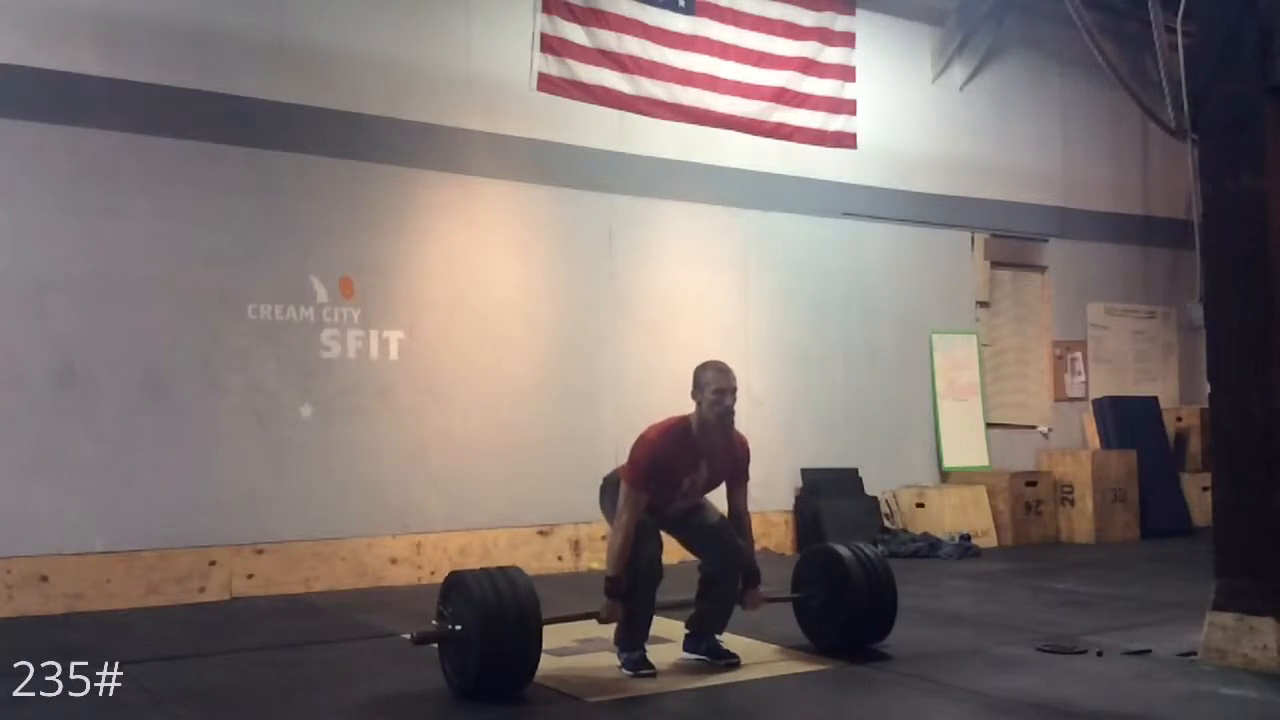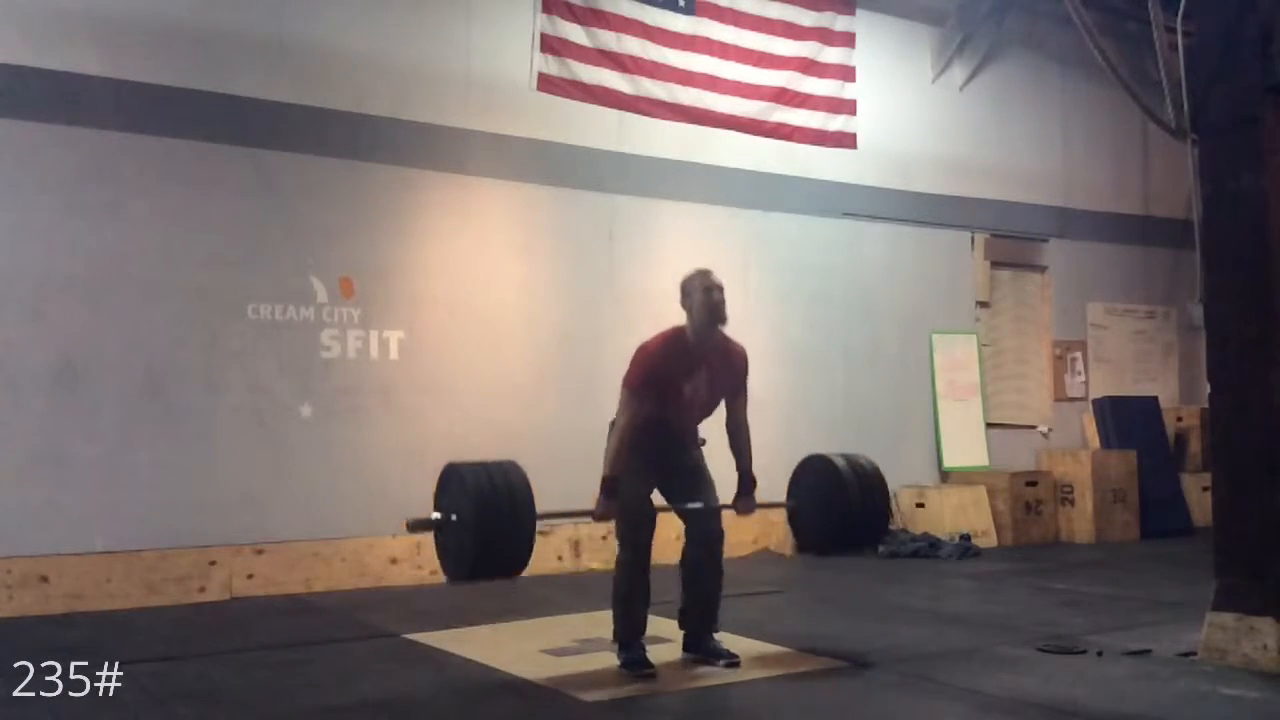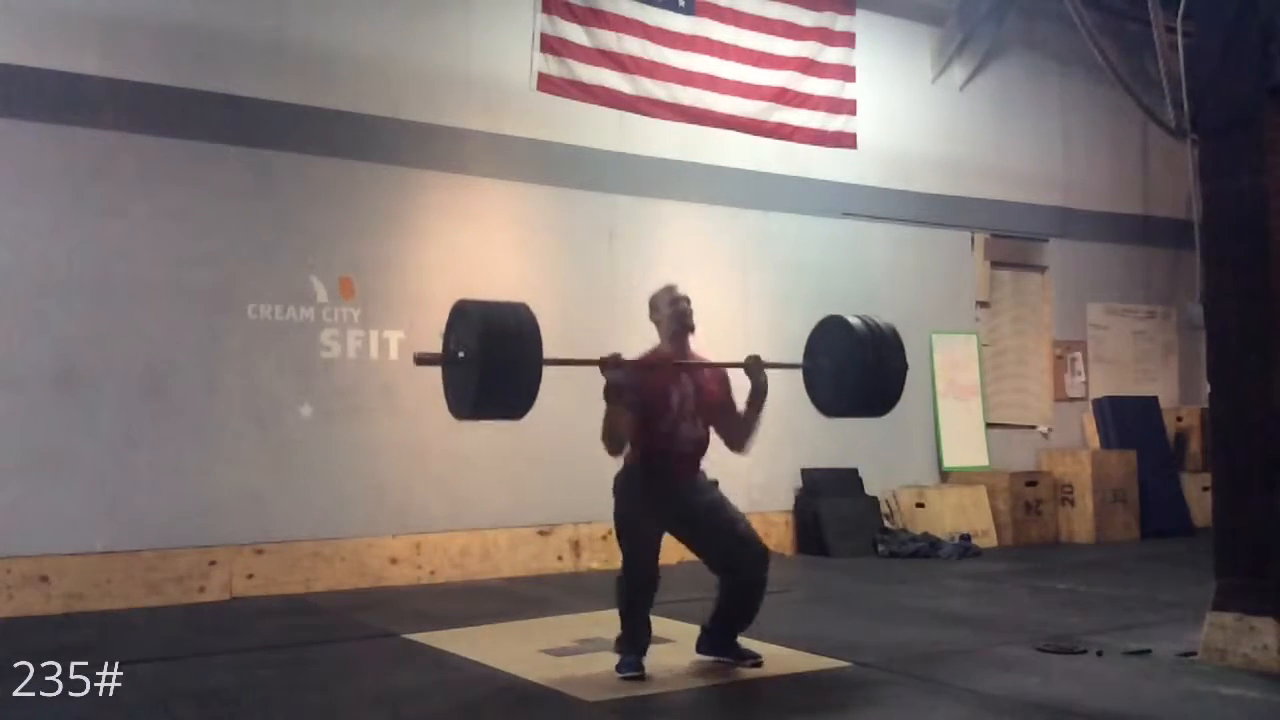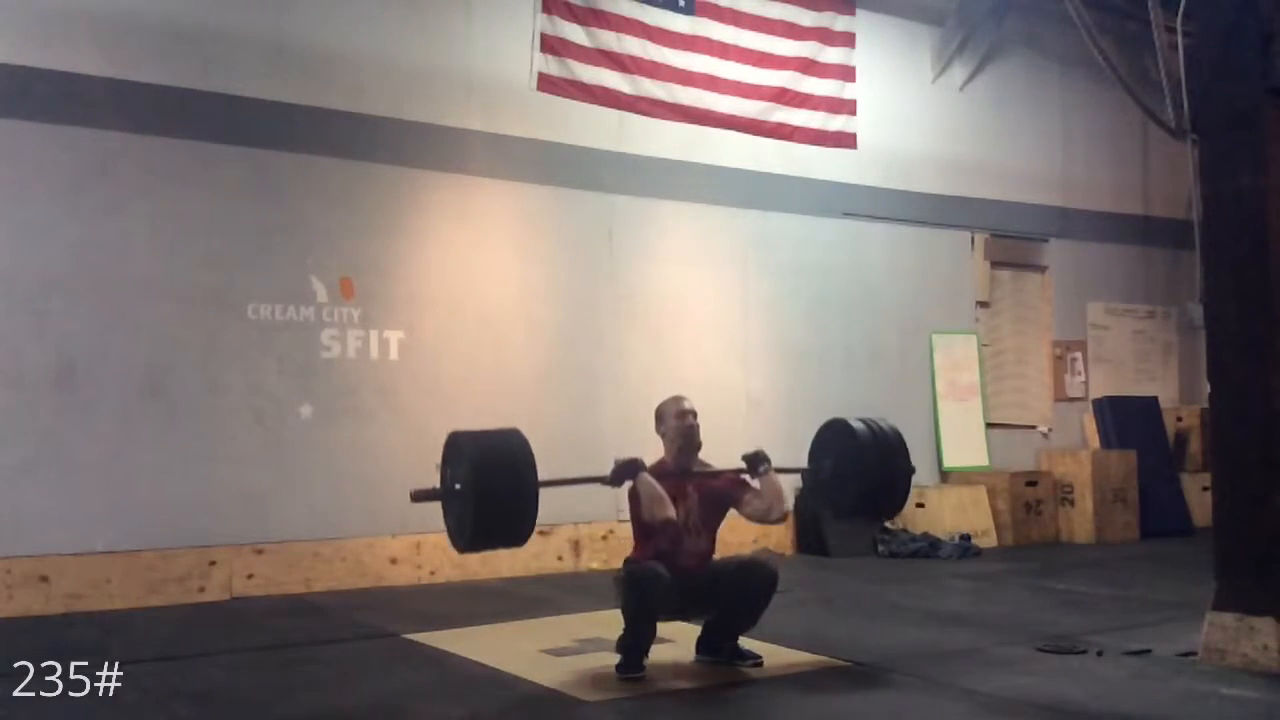
dt=0.5s
person 1, frame 1
left shoulder: (737, 447)
right shoulder: (658, 443)
left elbow: (739, 513)
right elbow: (626, 520)
left wrist: (751, 578)
right wrist: (613, 592)
left hip: (683, 502)
right hip: (627, 495)
left knee: (728, 550)
right knee: (645, 555)
left ankle: (702, 638)
right ankle: (630, 647)
person 1, frame 2
left shoulder: (733, 357)
right shoulder: (657, 353)
left elbow: (738, 421)
right elbow: (625, 425)
left wrist: (746, 482)
right wrist: (609, 488)
left hip: (682, 444)
right hip: (639, 444)
left knee: (708, 535)
right knee: (636, 542)
left ankle: (699, 638)
right ankle: (629, 645)
person 1, frame 3
left shoulder: (713, 376)
right shoulder: (638, 372)
left elbow: (737, 442)
right elbow: (614, 446)
left wrist: (758, 386)
right wrist: (615, 387)
left hip: (692, 485)
right hip: (644, 483)
left knee: (751, 557)
right knee: (640, 566)
left ankle: (719, 639)
right ankle: (631, 649)
person 1, frame 4
left shoulder: (721, 481)
right shoulder: (648, 481)
left elbow: (775, 512)
right elbow: (665, 520)
left wrist: (762, 470)
right wrist: (637, 475)
left hip: (701, 580)
right hip: (651, 583)
left knee: (761, 575)
right knee: (645, 577)
left ankle: (717, 642)
right ankle: (633, 652)
